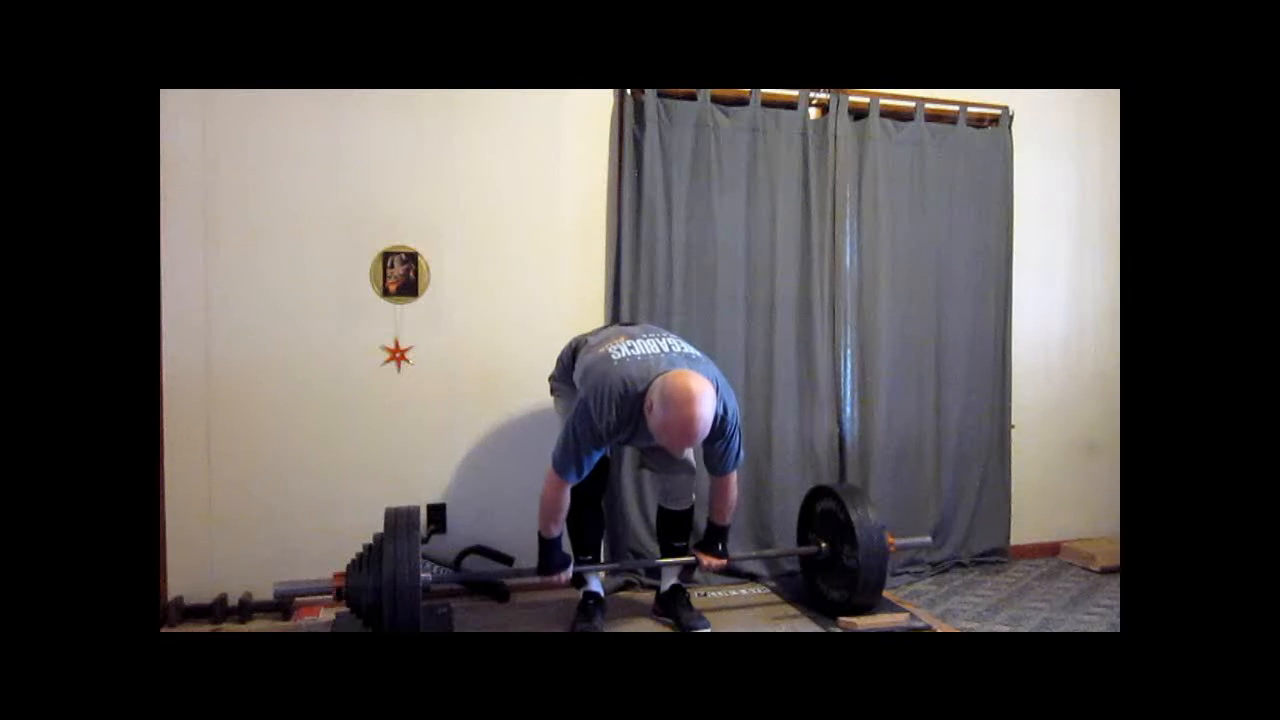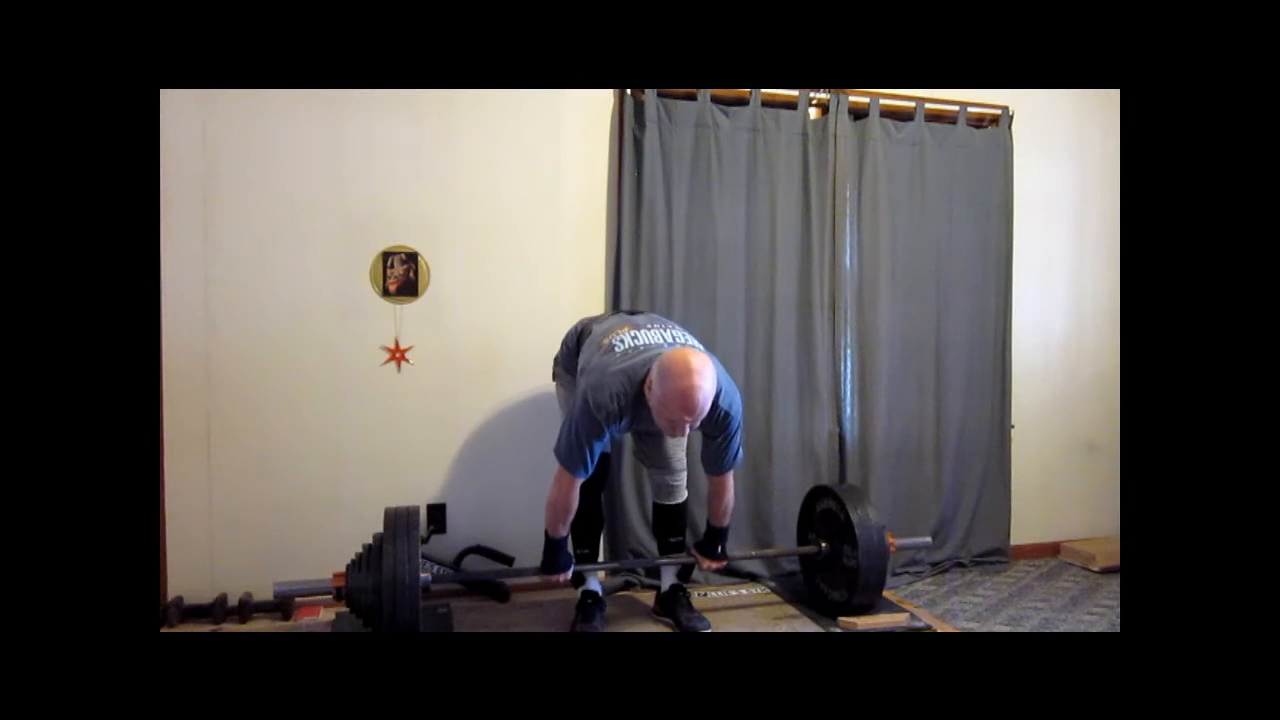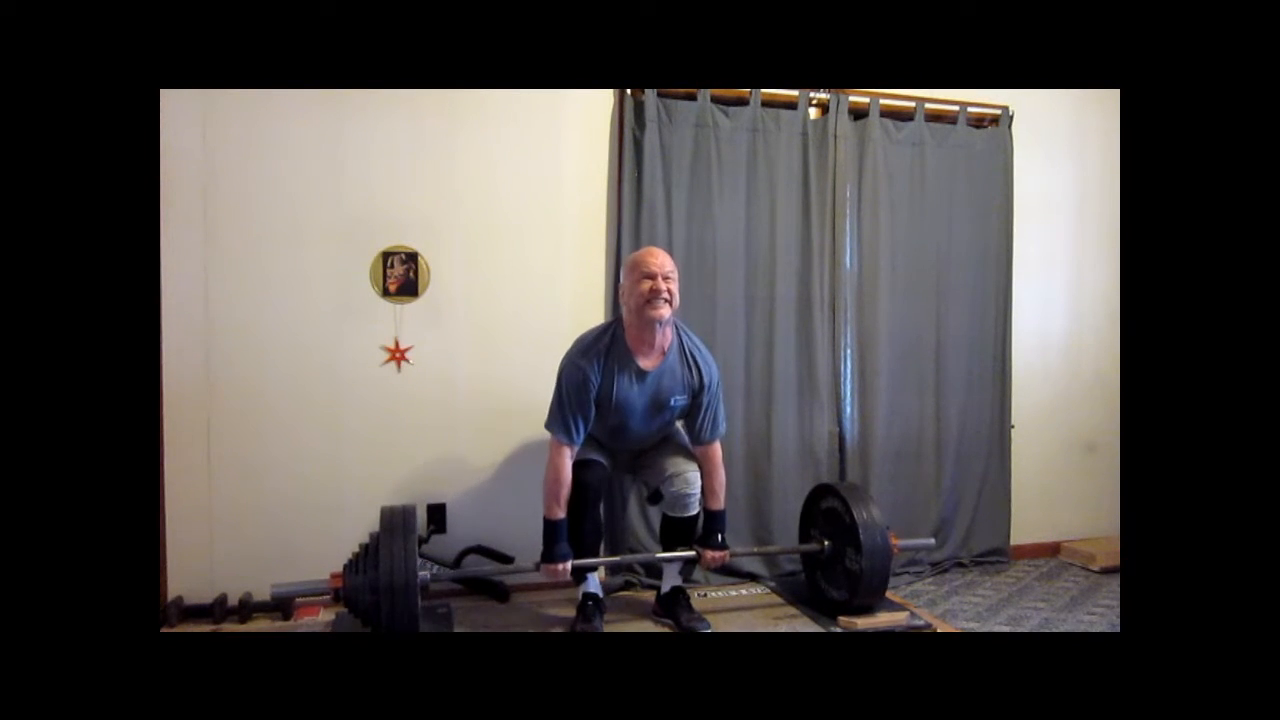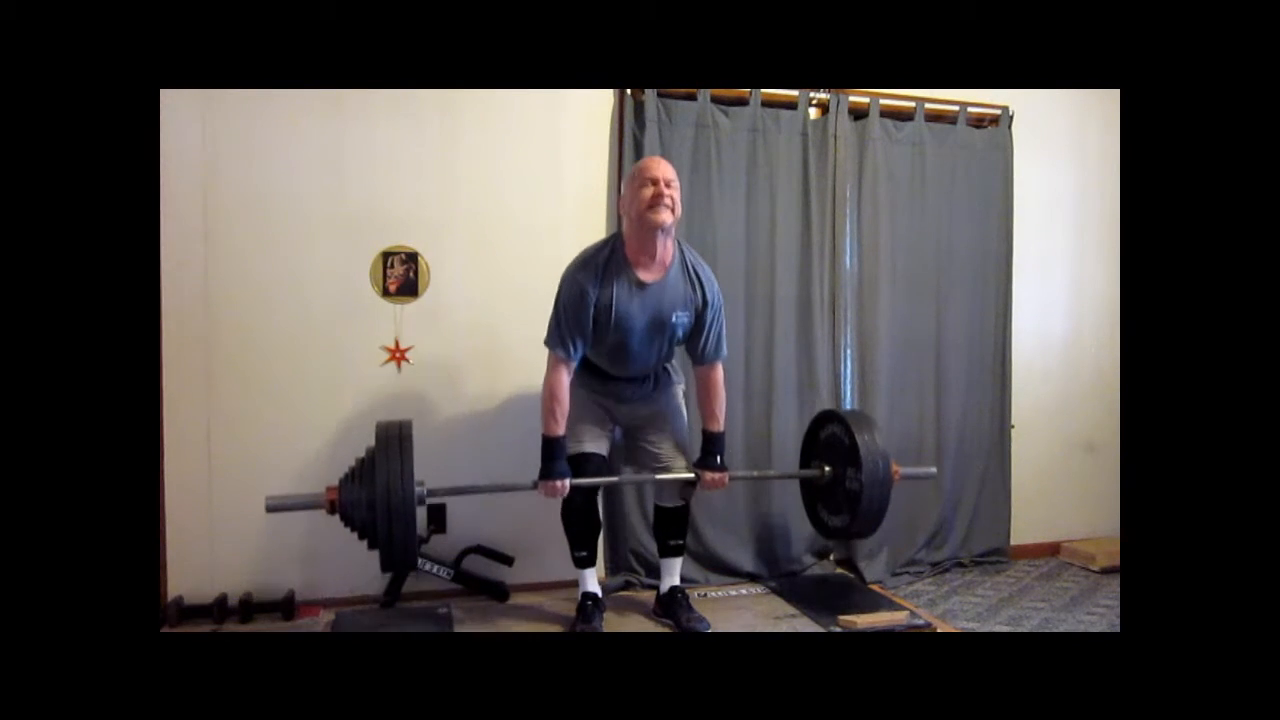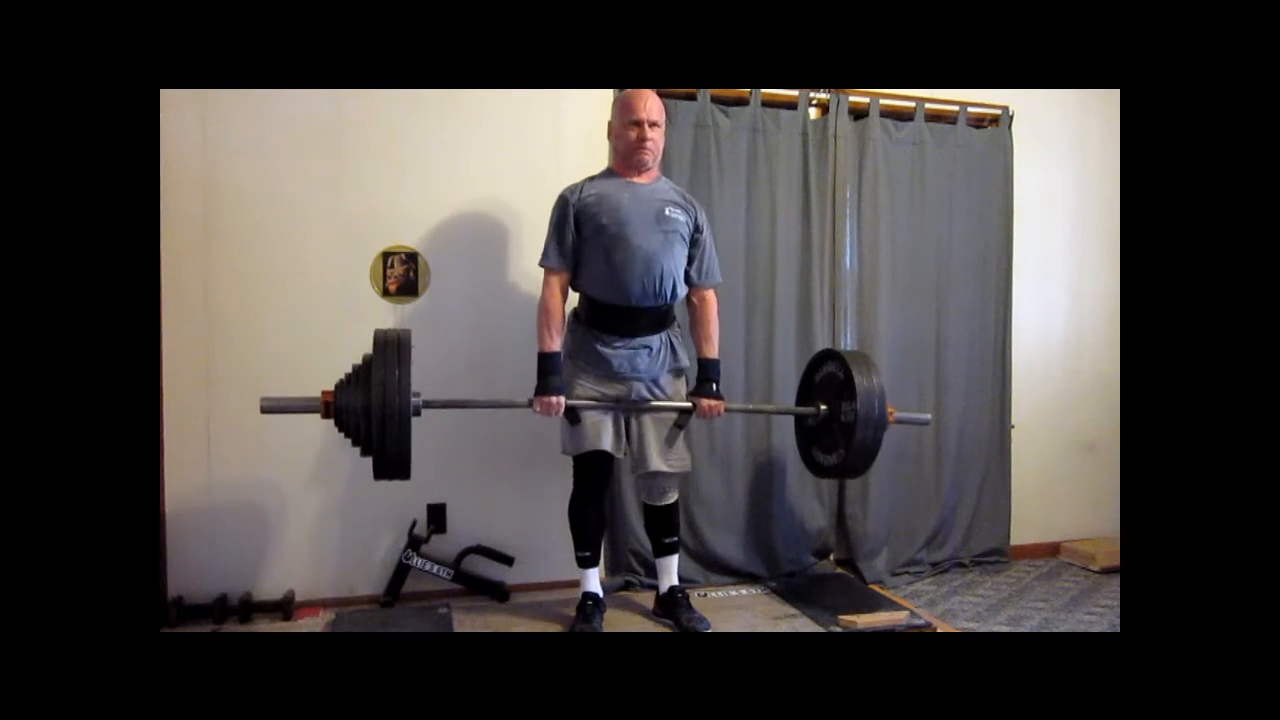
dt=1s
person 1, frame 1
left shoulder: (719, 401)
right shoulder: (600, 403)
left elbow: (724, 477)
right elbow: (559, 483)
left wrist: (715, 542)
right wrist: (551, 554)
right hip: (576, 376)
left knee: (680, 479)
right knee: (587, 481)
left ankle: (671, 590)
right ankle: (591, 592)
person 1, frame 2
left shoulder: (724, 398)
right shoulder: (603, 394)
left elbow: (721, 477)
right elbow: (568, 480)
left wrist: (714, 542)
right wrist: (555, 553)
right hip: (580, 361)
left knee: (671, 475)
right knee: (589, 478)
left ankle: (671, 589)
right ankle: (590, 591)
person 1, frame 3
left shoulder: (697, 360)
right shoulder: (589, 356)
left elbow: (709, 449)
right elbow: (562, 450)
left wrist: (715, 530)
right wrist: (554, 541)
left hip: (657, 441)
right hip: (594, 442)
left knee: (687, 482)
right knee: (584, 482)
left ankle: (671, 593)
right ankle: (590, 596)
person 1, frame 4
left shoulder: (699, 279)
right shoulder: (587, 273)
left elbow: (709, 369)
right elbow: (560, 368)
left wrist: (714, 452)
right wrist: (552, 458)
left hip: (655, 384)
right hip: (591, 384)
left knee: (676, 477)
right knee: (582, 479)
left ankle: (671, 592)
right ankle: (589, 596)
person 1, frame 5
left shoulder: (686, 207)
right shoulder: (579, 198)
left elbow: (703, 296)
right elbow: (554, 288)
left wrist: (709, 375)
right wrist: (549, 371)
left hip: (662, 354)
right hip: (593, 353)
left knee: (662, 481)
right knee: (591, 477)
left ankle: (669, 591)
right ankle: (591, 594)
